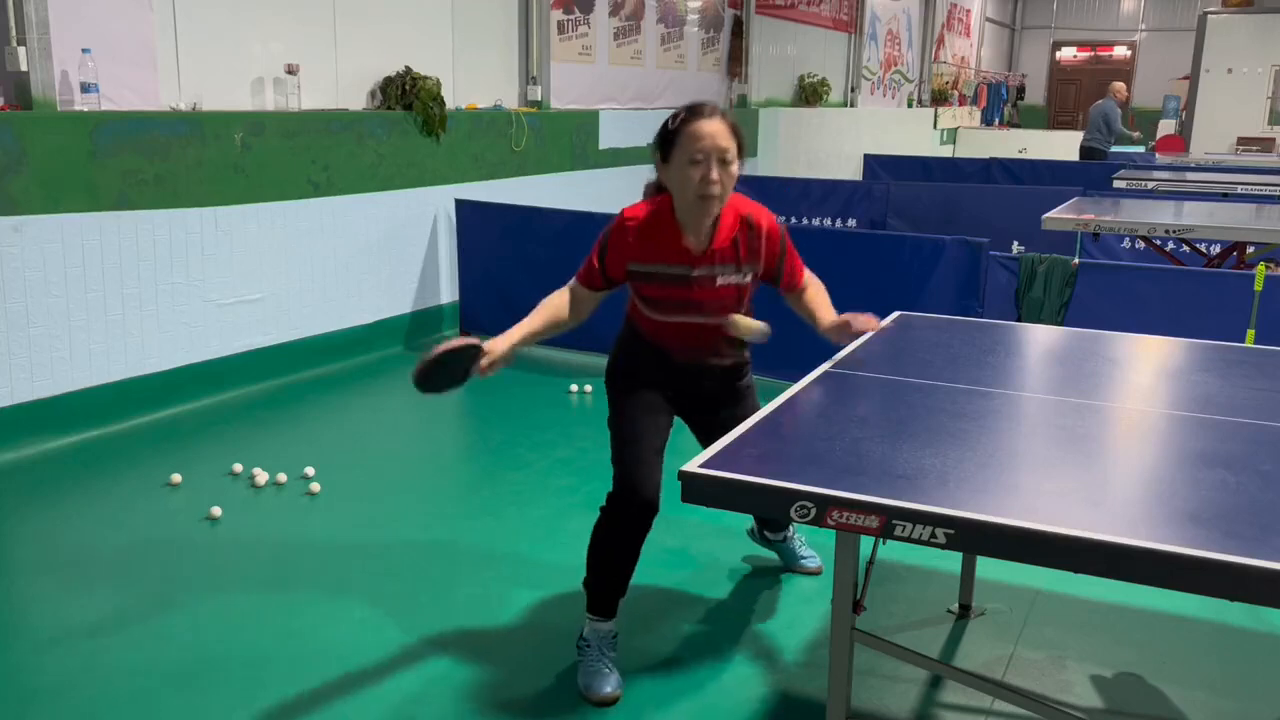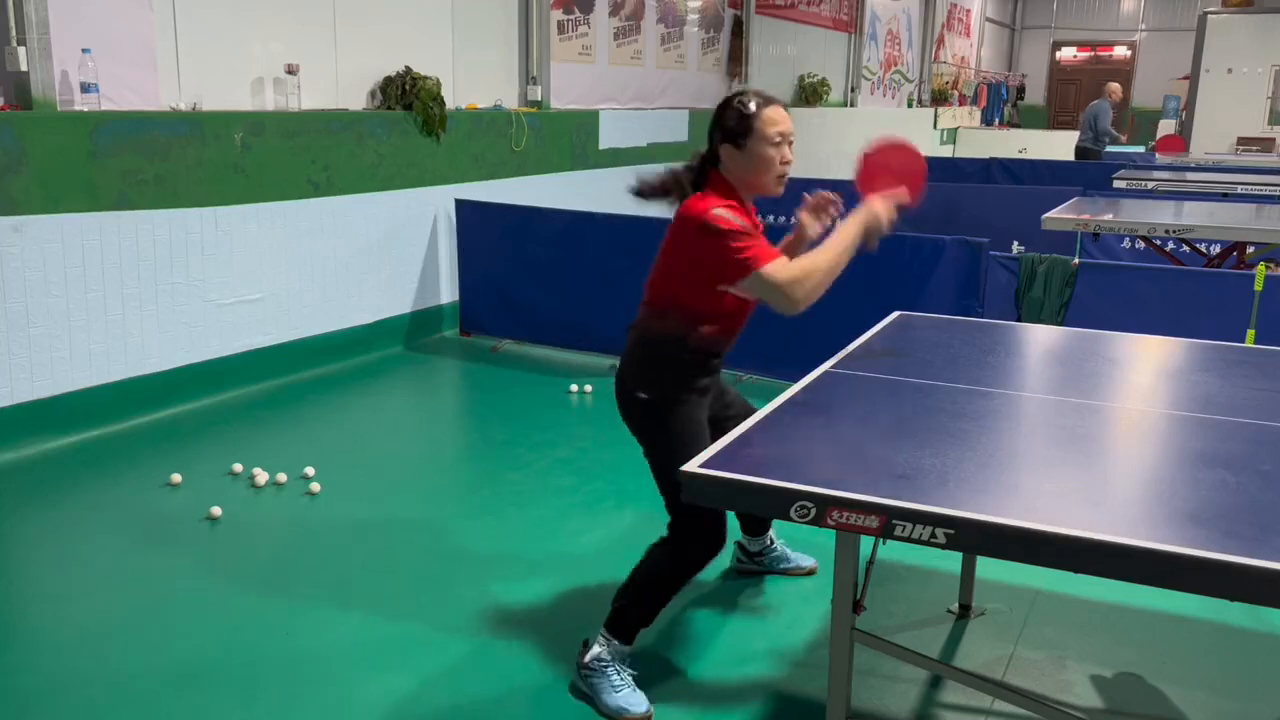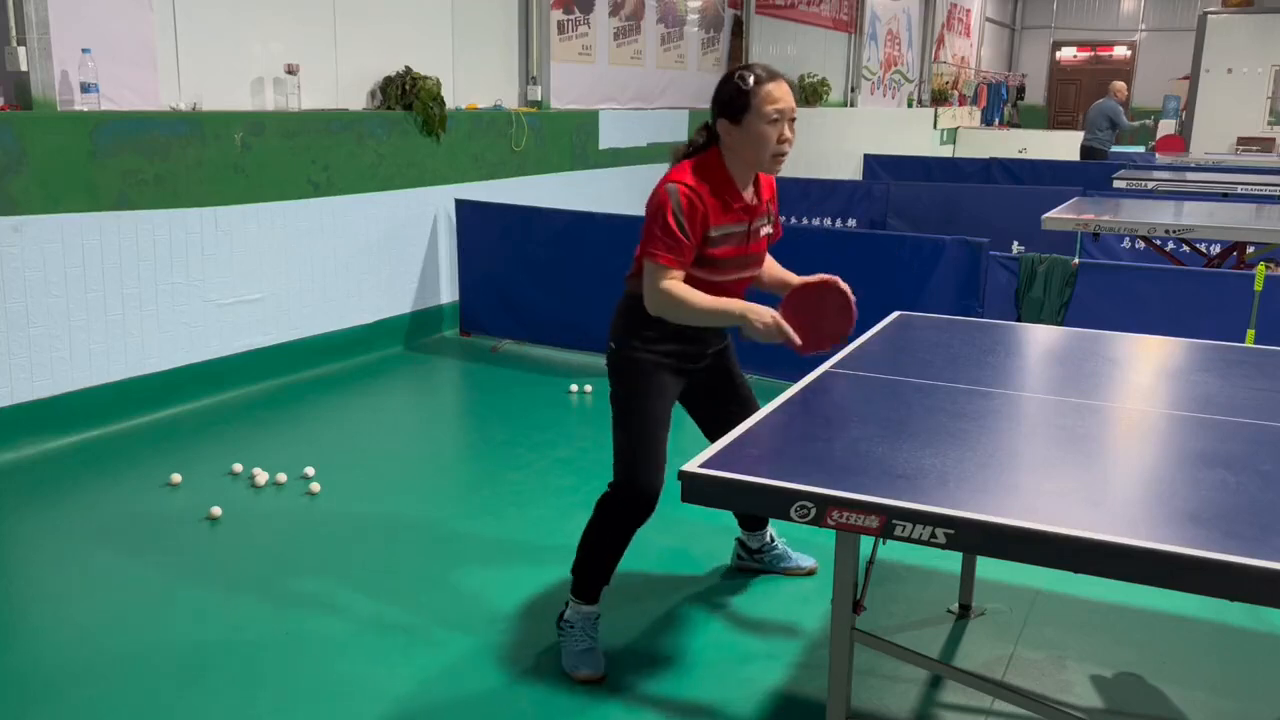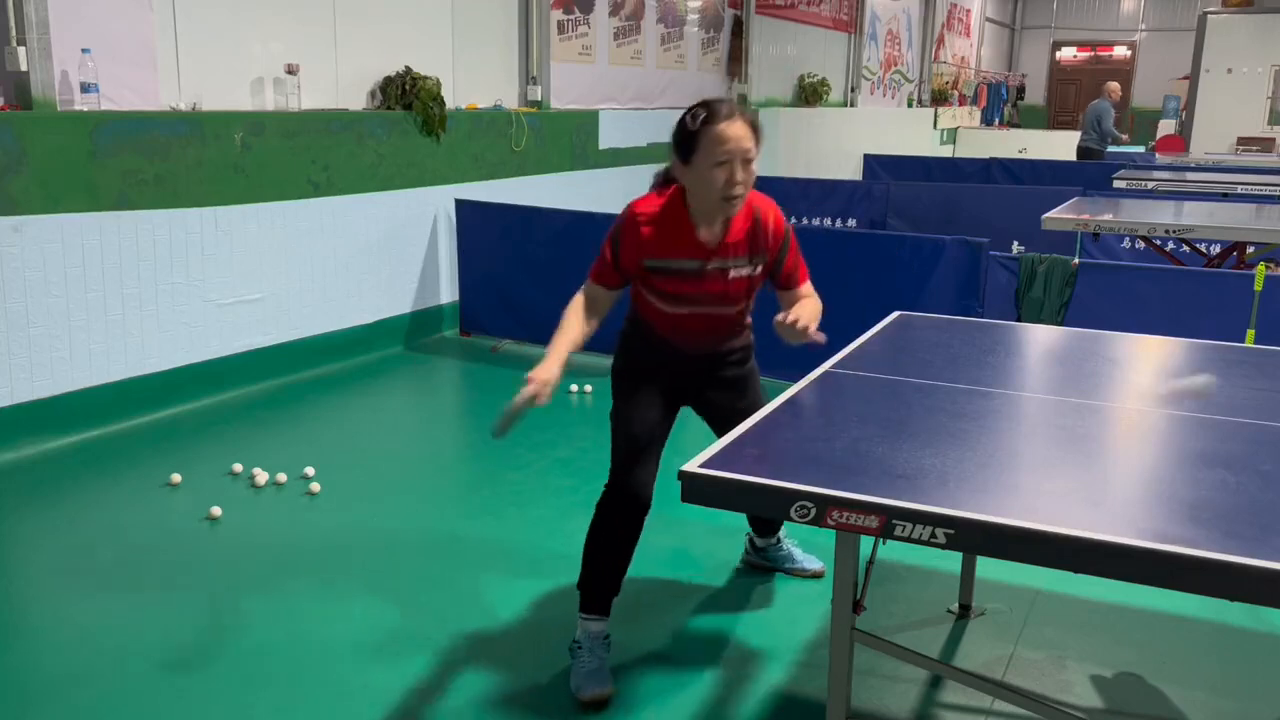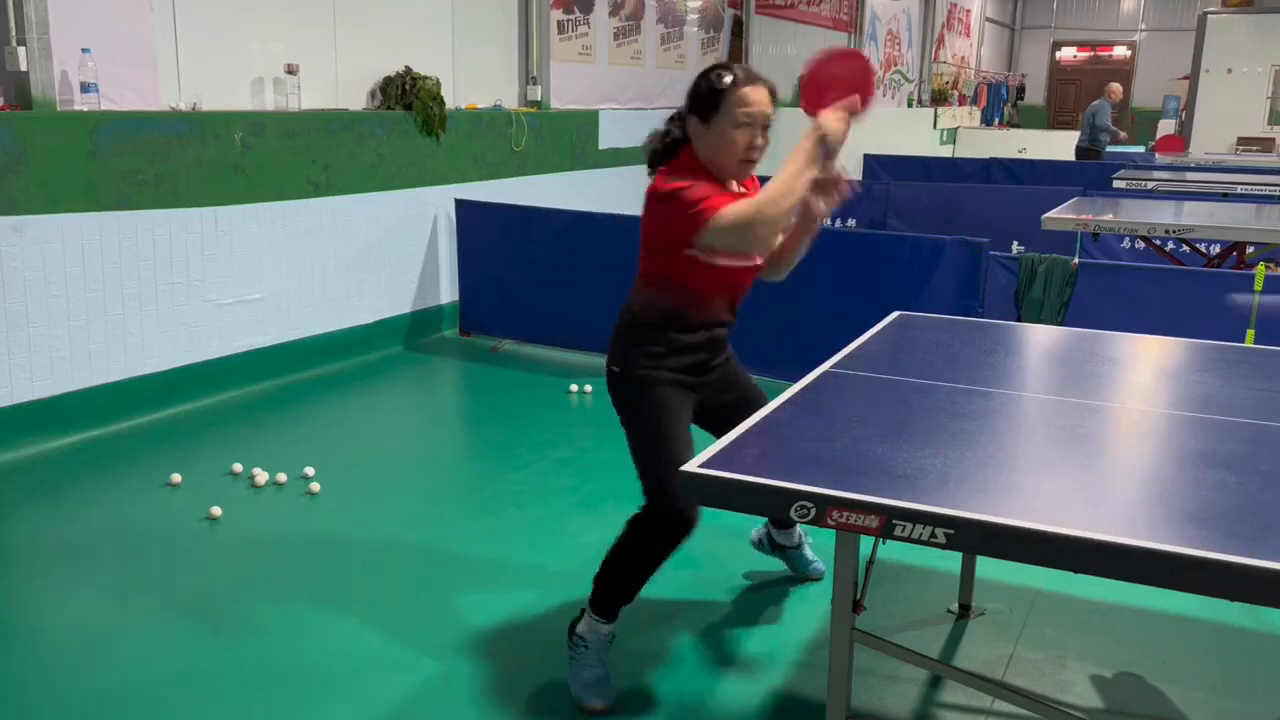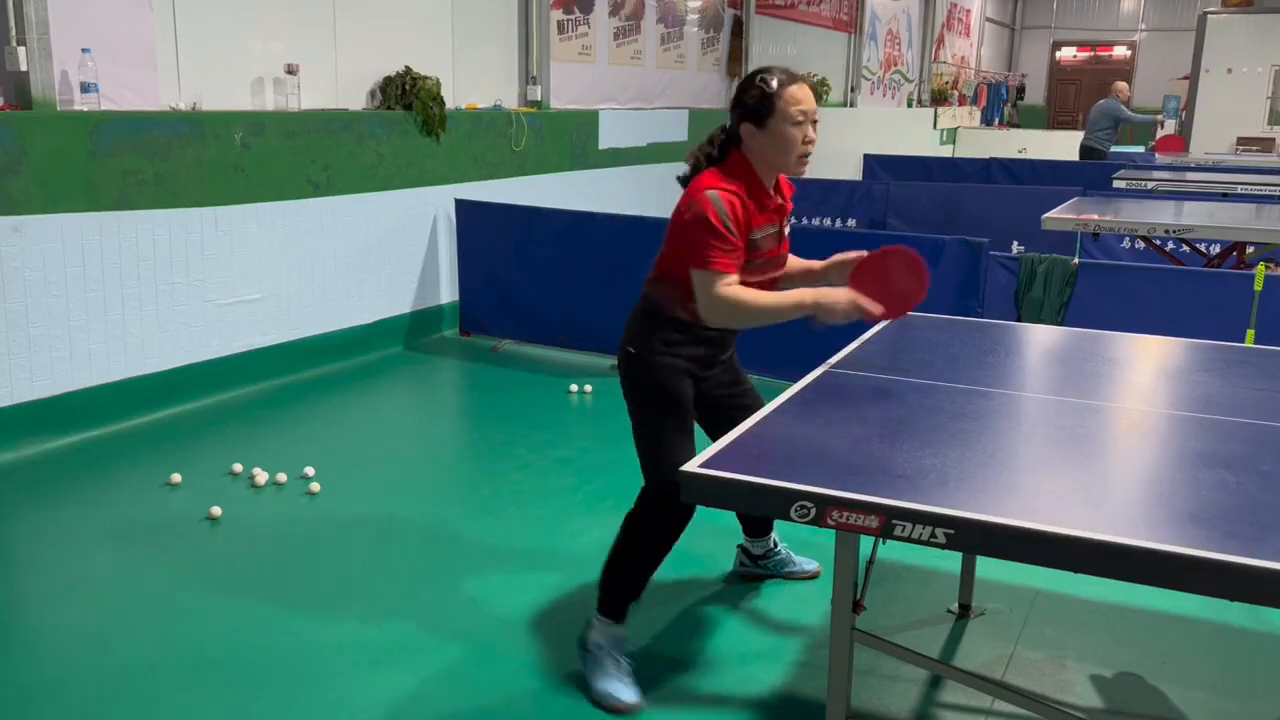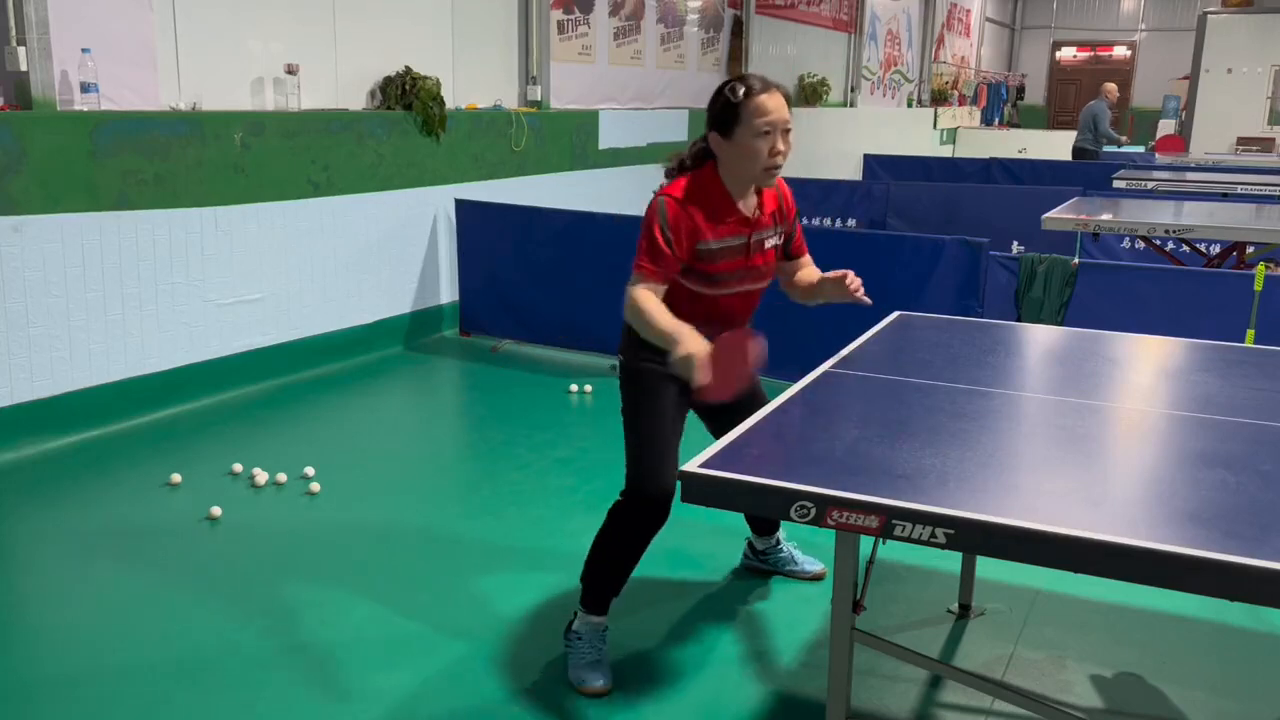
dt=0.4s
person 1, frame 1
left shoulder: (757, 227)
right shoulder: (633, 229)
left elbow: (804, 290)
right elbow: (575, 298)
left wrist: (834, 321)
right wrist: (509, 339)
left hip: (722, 376)
right hip: (644, 374)
right knee: (636, 497)
left ankle: (773, 533)
right ankle: (598, 634)
person 1, frame 2
left shoulder: (737, 206)
right shoulder: (713, 220)
left elbow: (776, 278)
right elbow: (793, 294)
left wrist: (805, 237)
right wrist: (860, 223)
left hip: (693, 375)
right hip: (659, 383)
right knee: (700, 530)
left ankle: (757, 547)
right ankle: (603, 656)
person 1, frame 3
left shoulder: (762, 187)
right shoulder: (683, 192)
right elbow: (659, 294)
left wrist: (801, 286)
right wrist: (742, 314)
left hip: (708, 343)
right hip: (647, 345)
right knee: (637, 487)
left ankle: (756, 543)
right ankle: (579, 615)
person 1, frame 4
left shoulder: (766, 221)
right shoulder: (640, 222)
left elbow: (803, 293)
right elbow: (593, 300)
left wrist: (803, 316)
right wrist: (553, 362)
left hip: (727, 364)
right hip: (650, 364)
right knee: (629, 492)
left ankle: (766, 543)
right ankle: (591, 633)
person 1, frame 5
left shoulder: (744, 185)
right shoulder: (676, 189)
left elbow: (770, 265)
right elbow: (749, 225)
left wrist: (811, 211)
right wrist: (814, 147)
left hip: (711, 355)
right hip: (652, 364)
right knee: (674, 509)
left ankle: (782, 536)
right ankle: (593, 632)
person 1, frame 6
left shoulder: (777, 190)
right shoulder: (717, 198)
left elbow: (770, 268)
right elbow: (719, 303)
left wrist: (829, 270)
right wrist: (816, 300)
left hip: (715, 354)
right hip: (664, 352)
right knee: (672, 494)
left ankle: (758, 549)
right ankle: (603, 638)
person 1, frame 7
left shoulder: (778, 199)
right shoulder: (676, 205)
left elbow: (796, 274)
right elbow: (639, 300)
left wrist: (829, 286)
right wrist: (681, 341)
right hip: (660, 358)
right knee: (651, 493)
left ankle: (764, 546)
right ankle: (586, 626)
